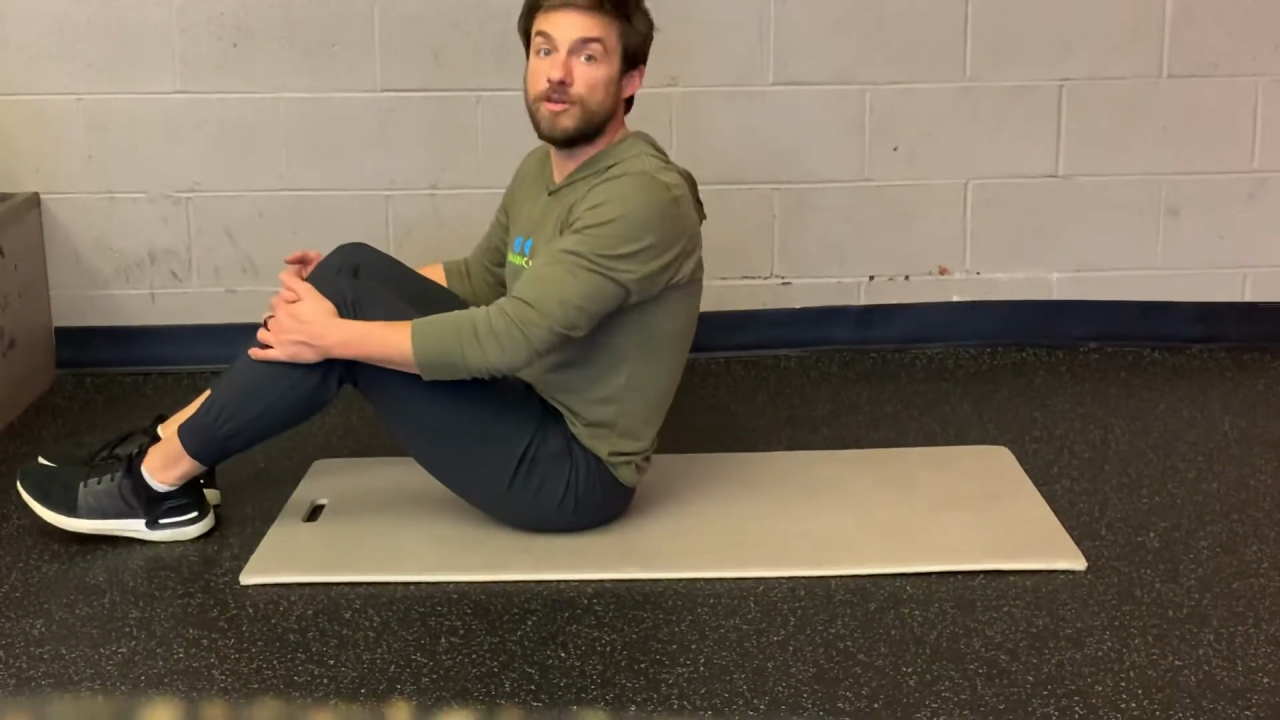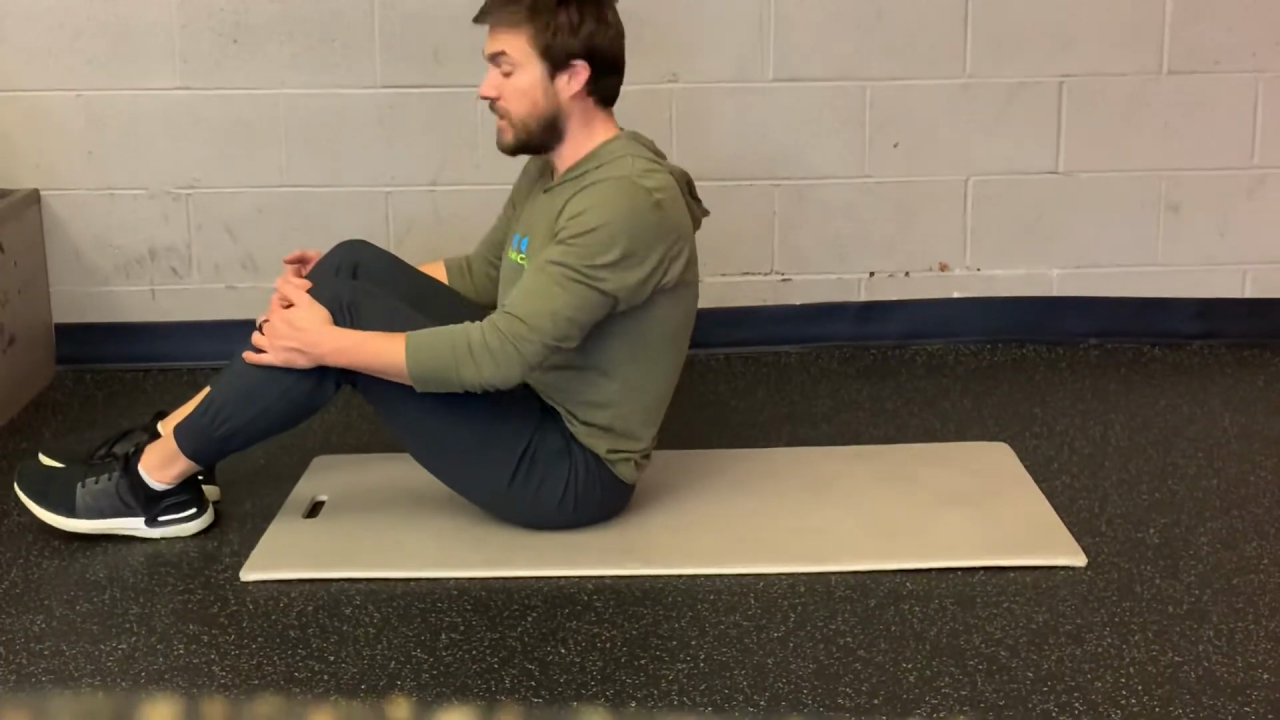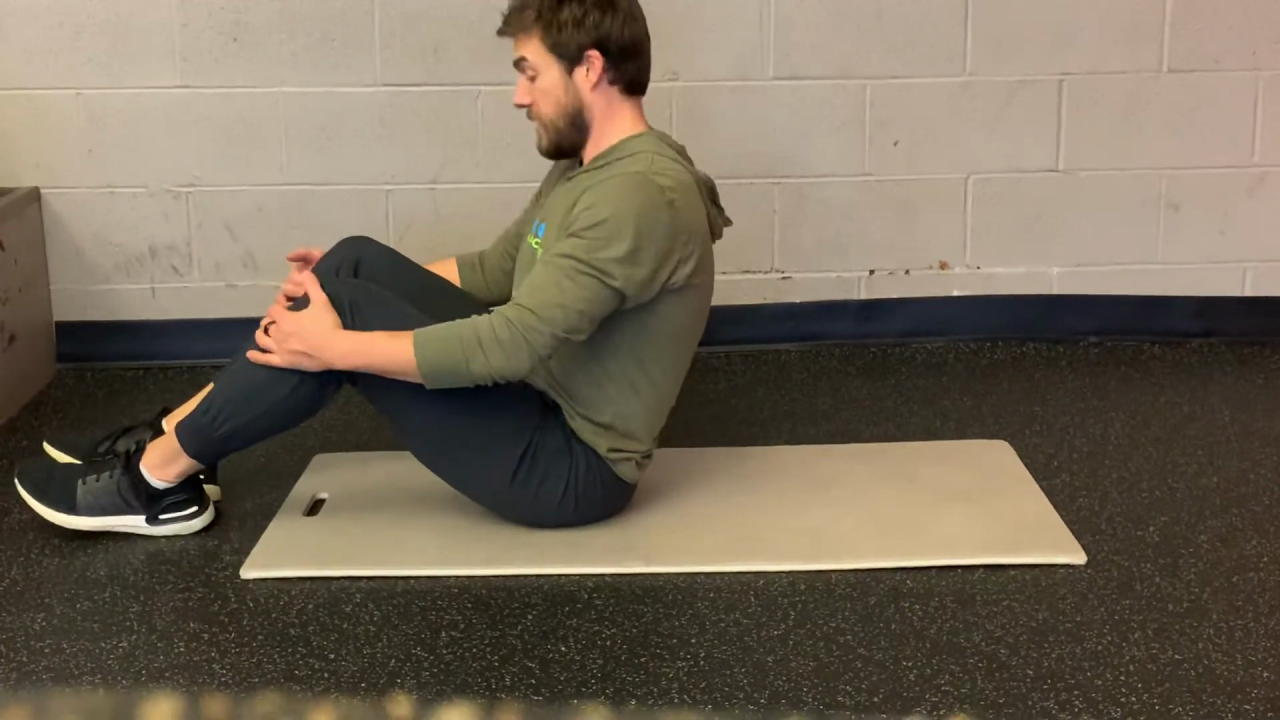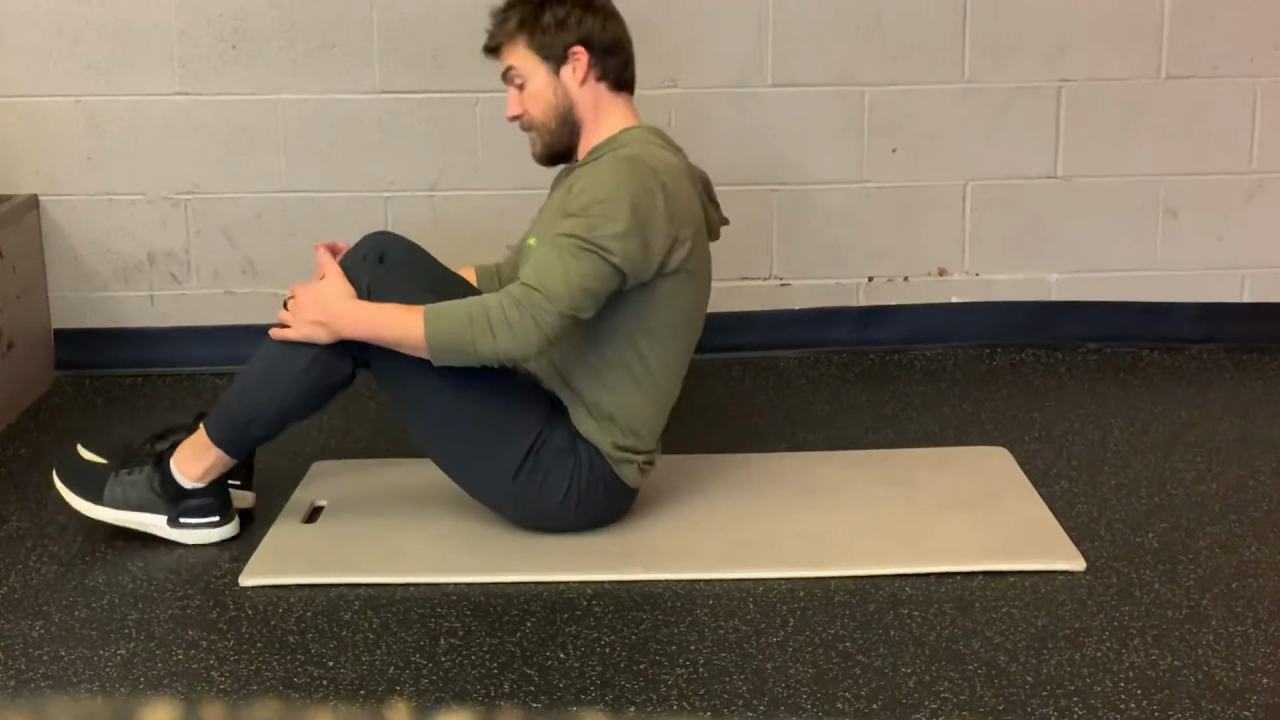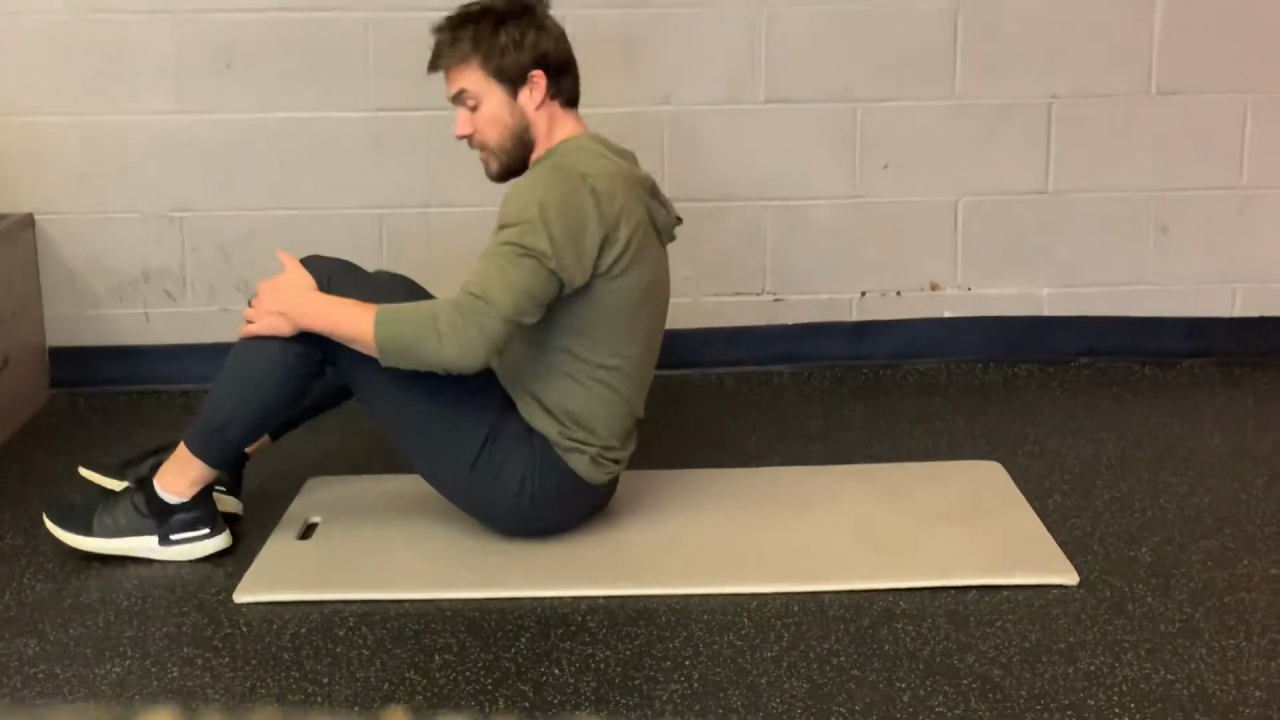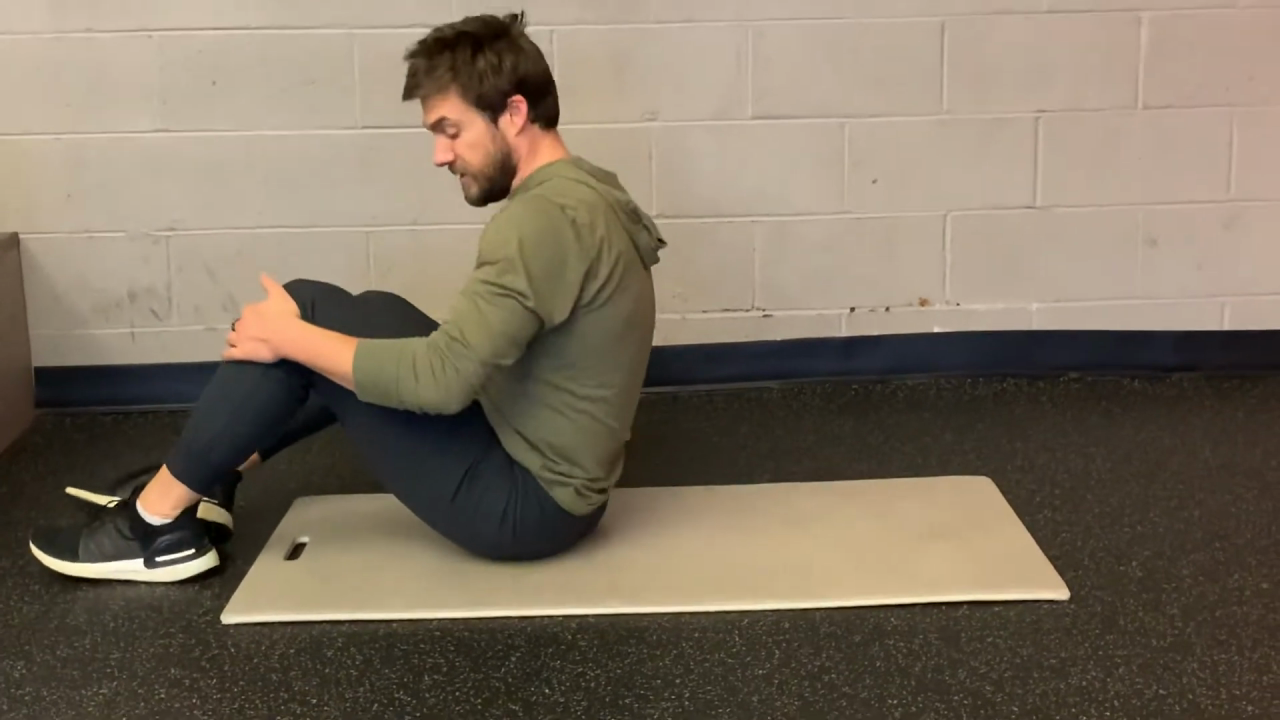
dt=0.3s
person 1, frame 1
left shoulder: (641, 199)
right shoulder: (543, 169)
left elbow: (508, 336)
right elbow: (481, 279)
left wrist: (334, 334)
right wrist: (345, 287)
left hip: (574, 472)
right hip: (540, 410)
left knee: (346, 308)
right knee: (353, 267)
left ankle: (157, 483)
right ankle: (176, 441)
person 1, frame 2
left shoulder: (626, 202)
right shoulder: (553, 168)
left elbow: (502, 353)
right elbow: (484, 275)
left wrist: (328, 342)
right wrist: (343, 281)
left hip: (572, 470)
right hip: (542, 407)
left knee: (341, 309)
right knee: (353, 265)
left ankle: (156, 480)
right ankle: (173, 438)
person 1, frame 3
left shoulder: (640, 197)
right shoulder: (588, 167)
left elbow: (509, 343)
right elbow: (498, 270)
left wrist: (335, 345)
right wrist: (349, 281)
left hip: (570, 470)
right hip: (544, 407)
left knee: (344, 313)
right knee: (358, 260)
left ankle: (156, 480)
right ankle: (175, 438)
person 1, frame 4
left shoulder: (631, 180)
right shoulder: (599, 168)
left elbow: (515, 326)
right elbow: (515, 281)
left wrist: (352, 314)
right wrist: (367, 277)
left hip: (573, 474)
right hip: (554, 416)
left knee: (359, 301)
right knee: (383, 255)
left ankle: (188, 483)
right ankle: (213, 442)
person 1, frame 5
left shoulder: (563, 186)
right shoulder: (597, 172)
left elbow: (464, 339)
left wrist: (310, 309)
left hip: (538, 476)
right hip: (569, 458)
left knee: (323, 286)
right knee: (386, 298)
left ankle: (174, 502)
right ankle: (218, 458)
person 1, frame 6
left shoulder: (545, 217)
right shoulder: (579, 197)
left elbow: (443, 379)
left wrist: (292, 338)
left hip: (523, 505)
right hip: (556, 483)
left knee: (307, 308)
right knee: (376, 315)
left ankle: (160, 521)
right ankle: (212, 474)
